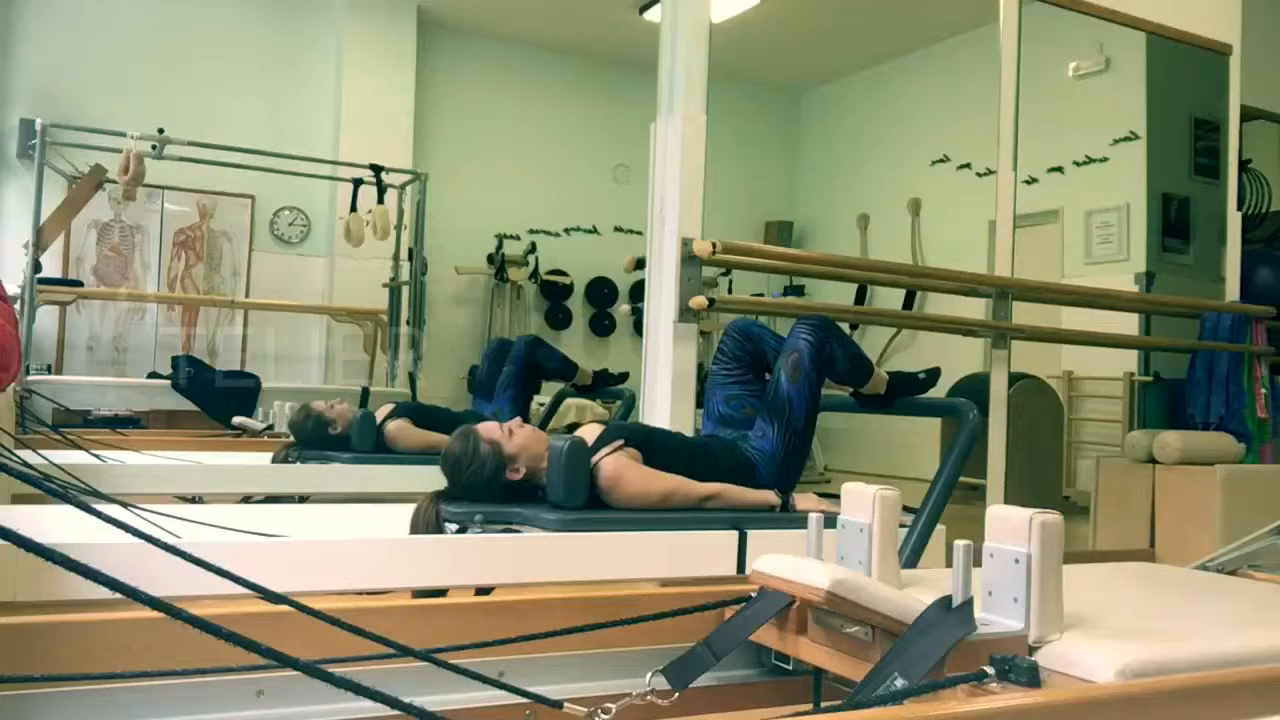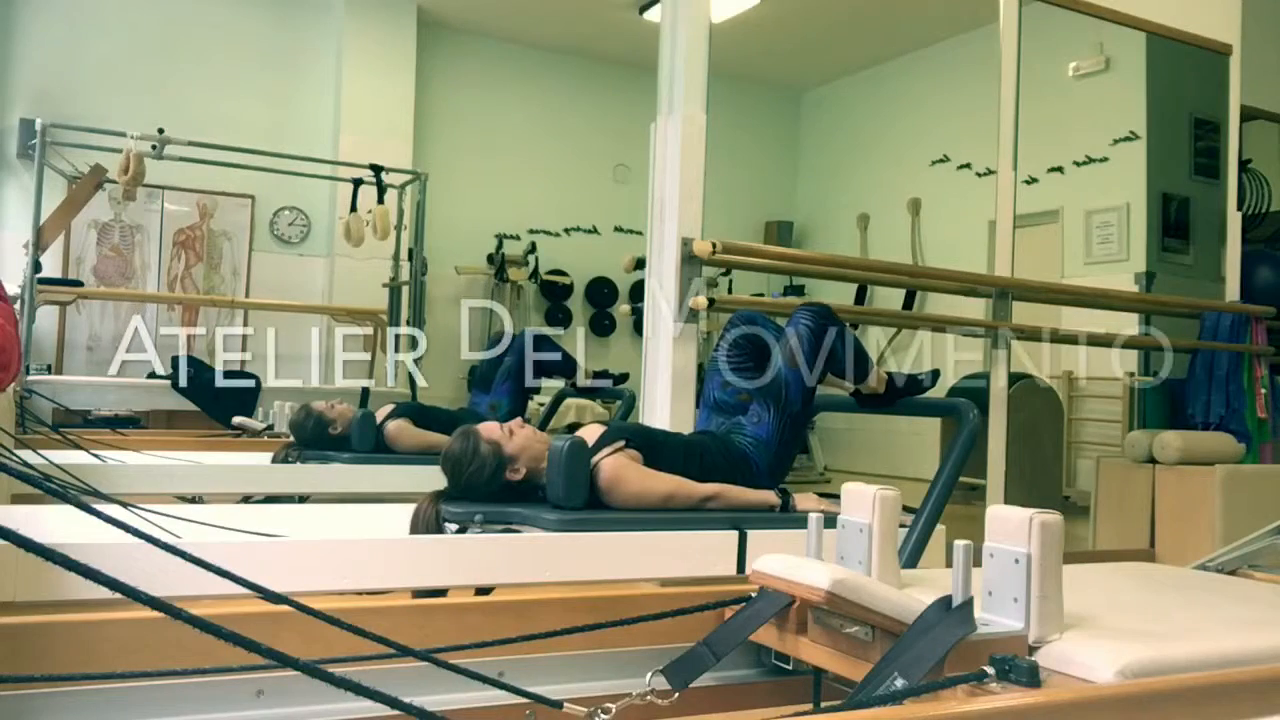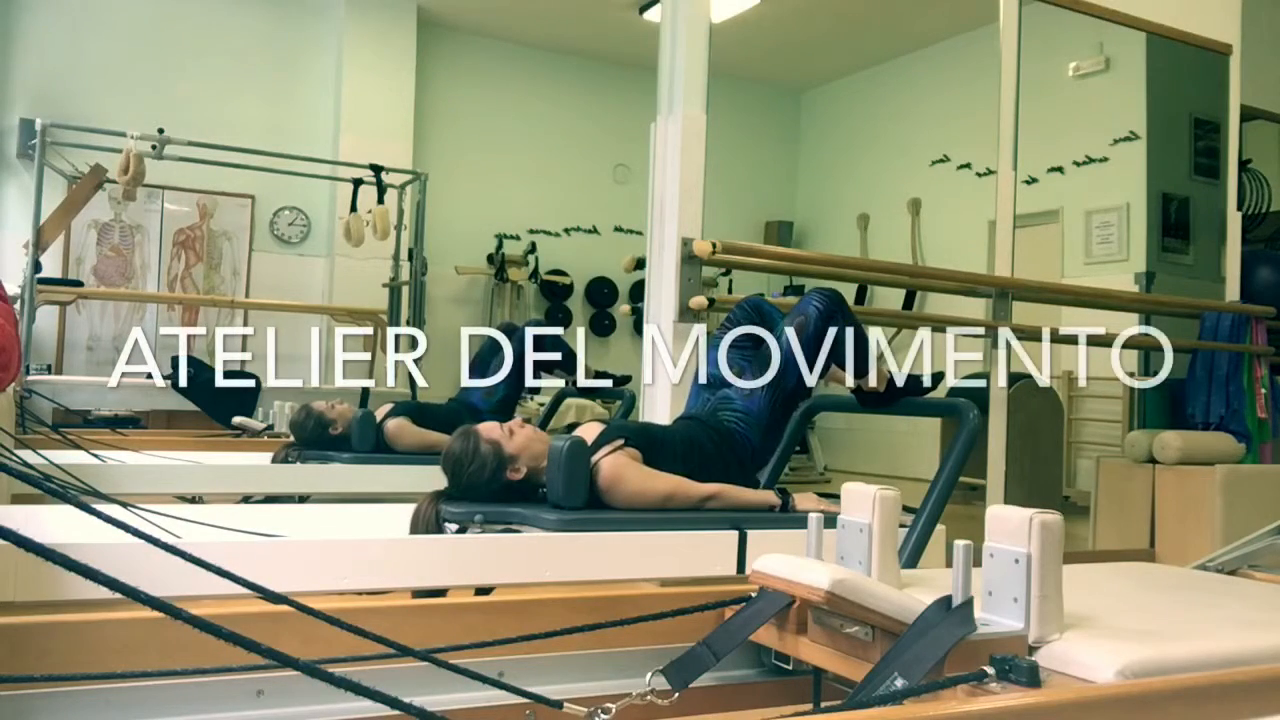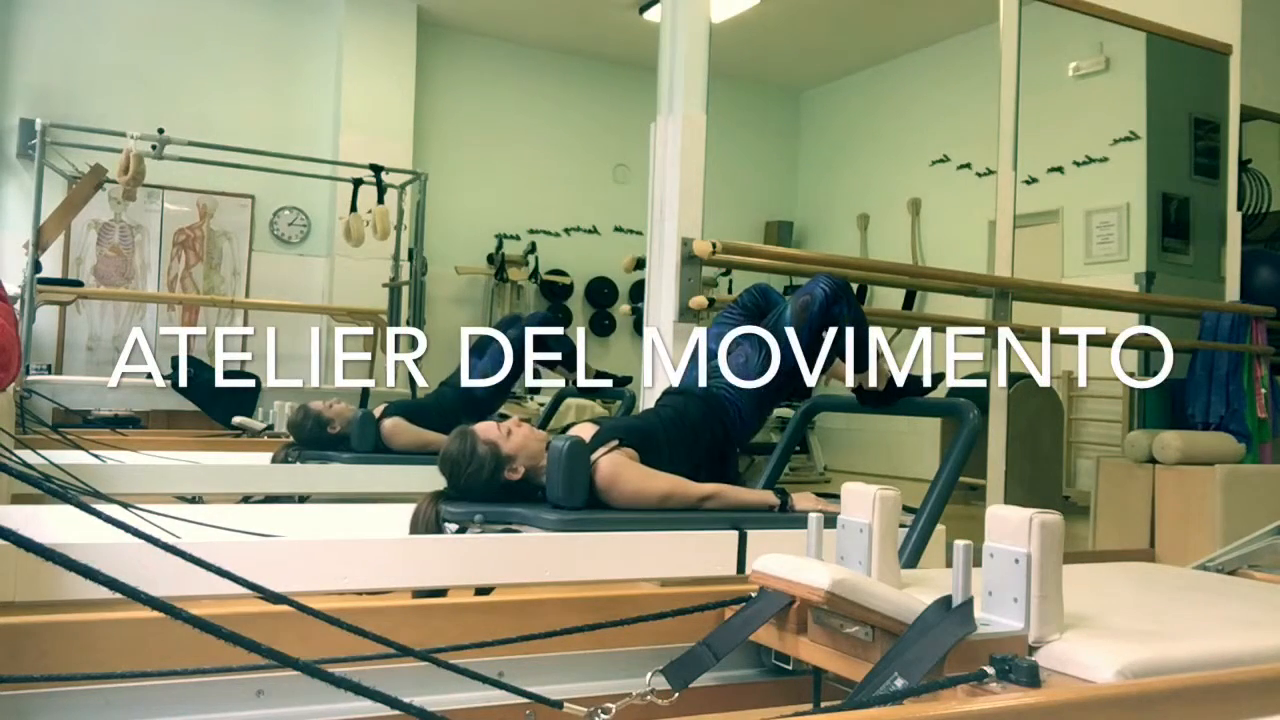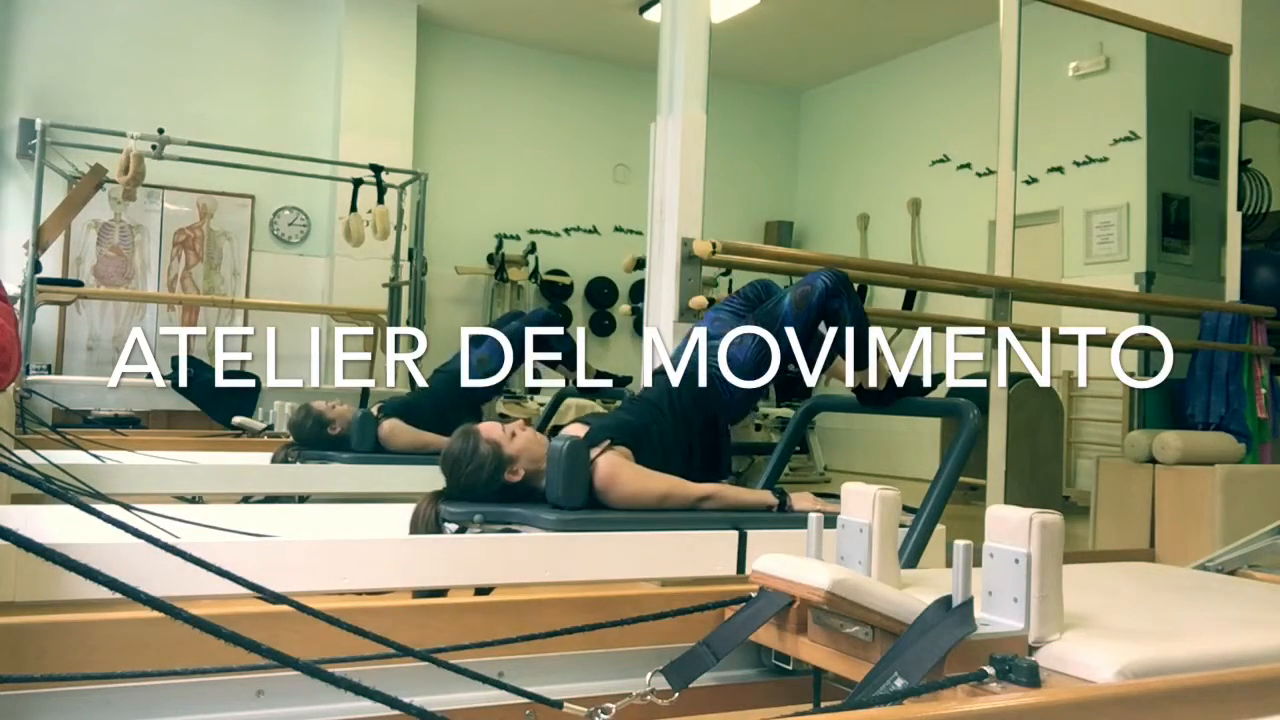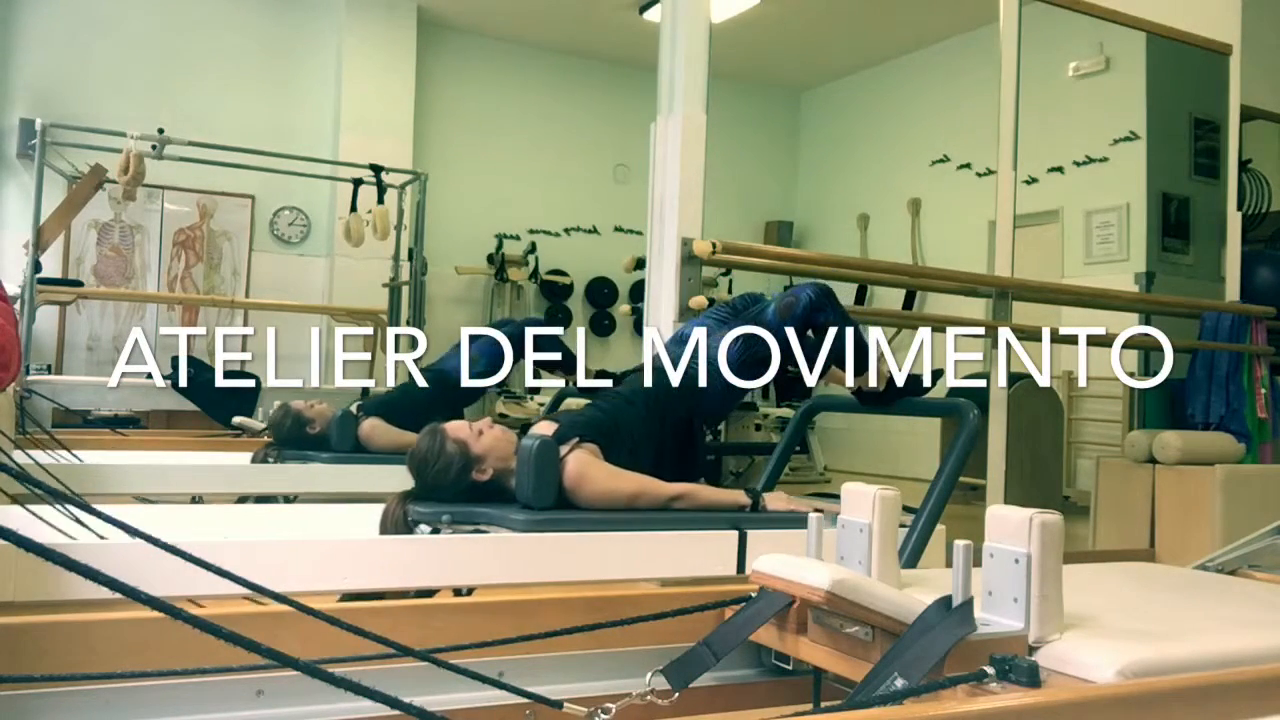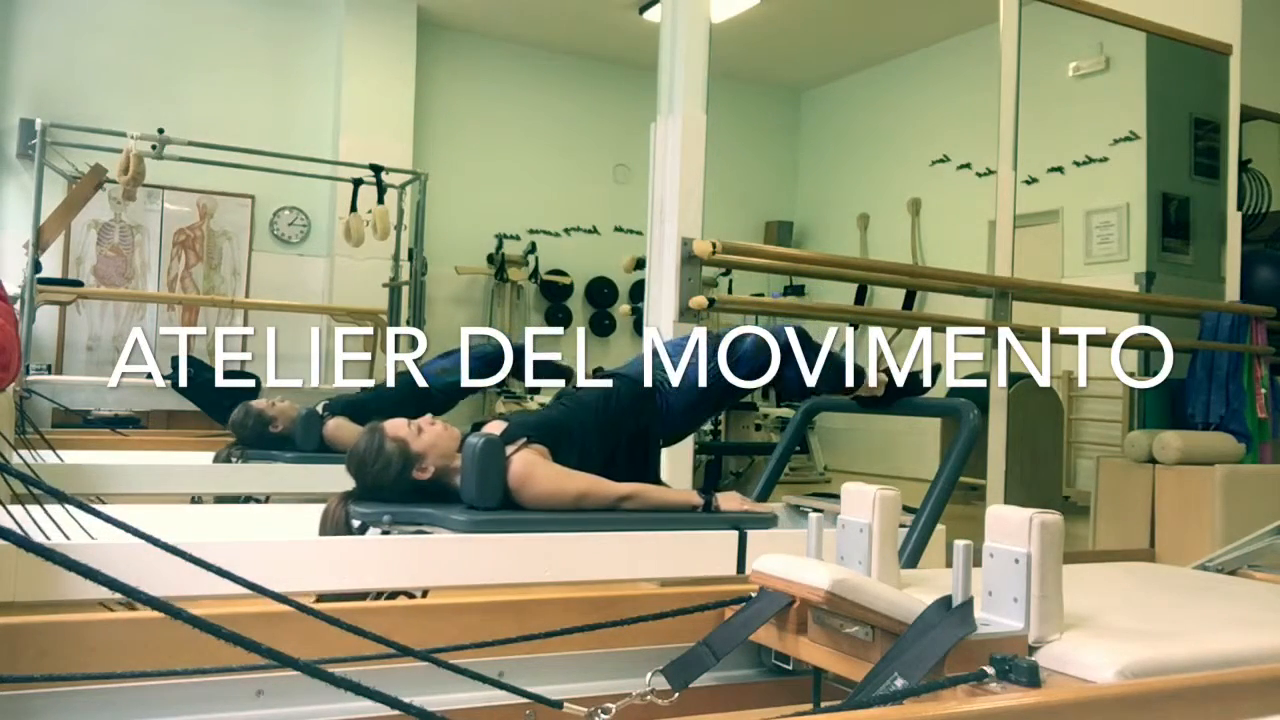
dt=0.7s
person 1, frame 1
right shoulder: (608, 478)
right elbow: (705, 494)
right wrist: (785, 500)
left hip: (721, 444)
right hip: (754, 462)
left knee: (742, 333)
right knee: (813, 330)
left ankle: (859, 383)
right ankle: (881, 387)
person 1, frame 2
right shoulder: (607, 478)
right elbow: (705, 495)
right wrist: (786, 500)
left hip: (714, 439)
right hip: (746, 455)
left knee: (745, 324)
right knee: (812, 318)
left ankle: (850, 381)
right ankle: (880, 386)
person 1, frame 3
right shoulder: (606, 477)
right elbow: (704, 495)
right wrist: (786, 501)
left hip: (700, 425)
right hip: (733, 438)
left knee: (754, 309)
right knee: (822, 303)
left ankle: (848, 379)
right ankle: (877, 386)
person 1, frame 4
right shoulder: (604, 477)
right elbow: (703, 495)
right wrist: (786, 500)
left hip: (688, 403)
right hip: (721, 410)
left knee: (760, 298)
right knee: (827, 291)
left ankle: (852, 378)
right ankle: (875, 384)
person 1, frame 5
right shoulder: (603, 477)
right elbow: (701, 496)
right wrist: (786, 501)
left hip: (680, 382)
right hip: (714, 391)
left knee: (765, 293)
right knee: (827, 286)
left ankle: (856, 380)
right ankle: (874, 383)
person 1, frame 6
right shoulder: (574, 477)
right elbow: (674, 495)
right wrist: (760, 501)
left hip: (653, 385)
left knee: (754, 305)
right knee: (809, 300)
left ankle: (843, 377)
right ankle: (871, 382)
person 1, frame 7
right shoulder: (518, 478)
right elbow: (622, 496)
right wrist: (711, 502)
left hip: (615, 393)
right hip: (645, 408)
left knee: (745, 344)
right knee: (775, 344)
left ankle: (861, 385)
right ankle: (874, 387)
person 2, frame 1
left shoulder: (373, 424)
right shoulder: (392, 433)
left hip: (478, 417)
right hip: (492, 427)
left knee: (501, 346)
right knee: (527, 345)
left ankle: (576, 379)
right ankle: (590, 381)
person 2, frame 2
right shoulder: (392, 433)
left hip: (474, 415)
right hip: (487, 425)
left knee: (506, 340)
right knee: (528, 340)
left ankle: (580, 379)
right ankle: (590, 381)
person 2, frame 3
right shoulder: (392, 432)
left hip: (465, 407)
right hip: (481, 416)
left knee: (508, 330)
right knee: (532, 332)
left ankle: (584, 379)
right ankle: (592, 380)
person 2, frame 4
right shoulder: (389, 431)
left hip: (455, 393)
right hip: (471, 400)
left knee: (514, 322)
right knee: (538, 323)
left ankle: (581, 375)
right ankle: (591, 379)
person 2, frame 5
right shoulder: (387, 433)
right elbow: (451, 445)
left hip: (448, 383)
right hip: (466, 388)
left knee: (518, 319)
right knee: (542, 320)
left ankle: (582, 376)
right ankle: (591, 379)
person 2, frame 6
right shoulder: (366, 432)
left hip: (432, 382)
left knee: (507, 327)
right knee: (529, 329)
left ankle: (571, 373)
right ankle: (585, 377)
person 2, frame 7
right shoulder: (330, 431)
left hip: (408, 387)
right hip: (421, 394)
left knee: (486, 351)
right knee: (500, 353)
left ankle: (564, 379)
right ankle: (572, 381)
